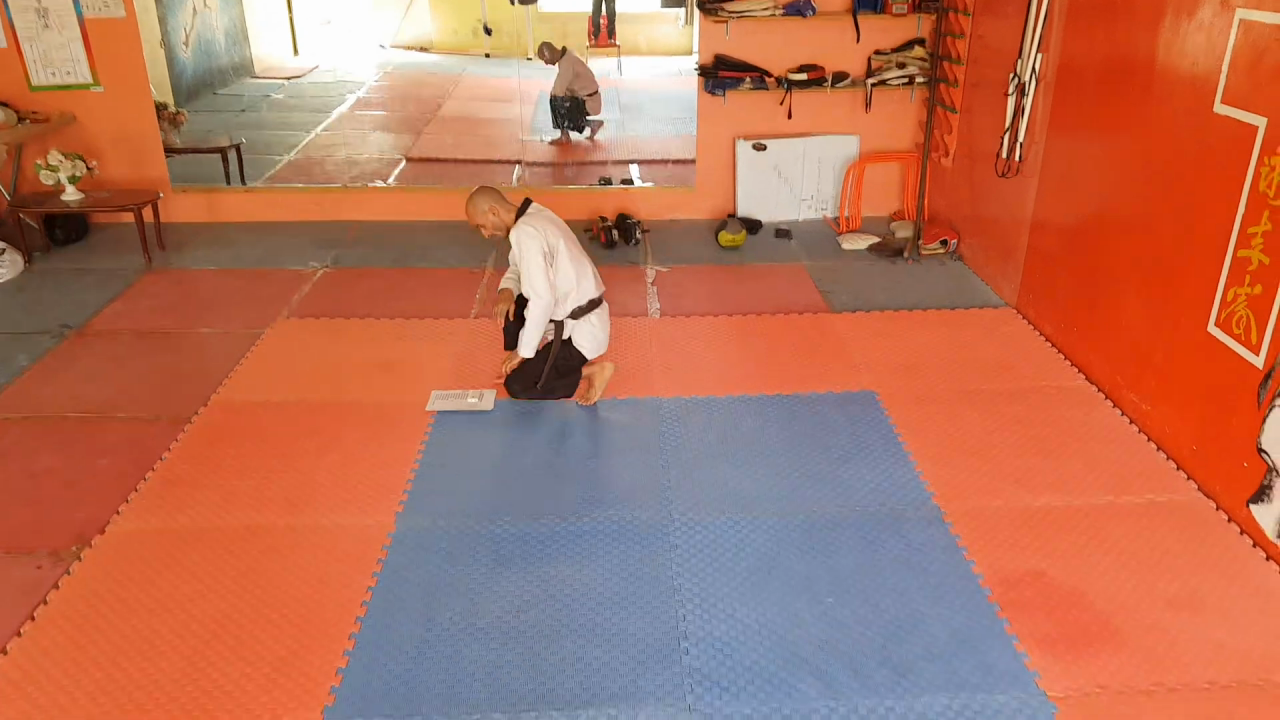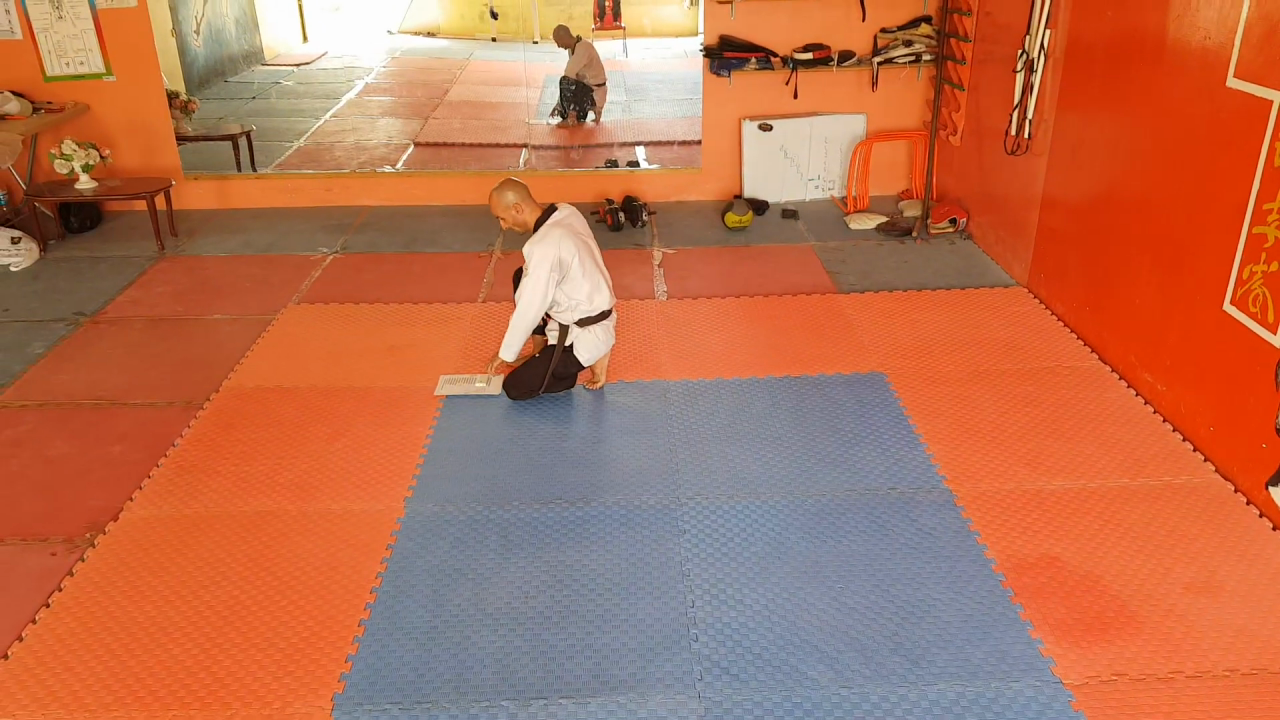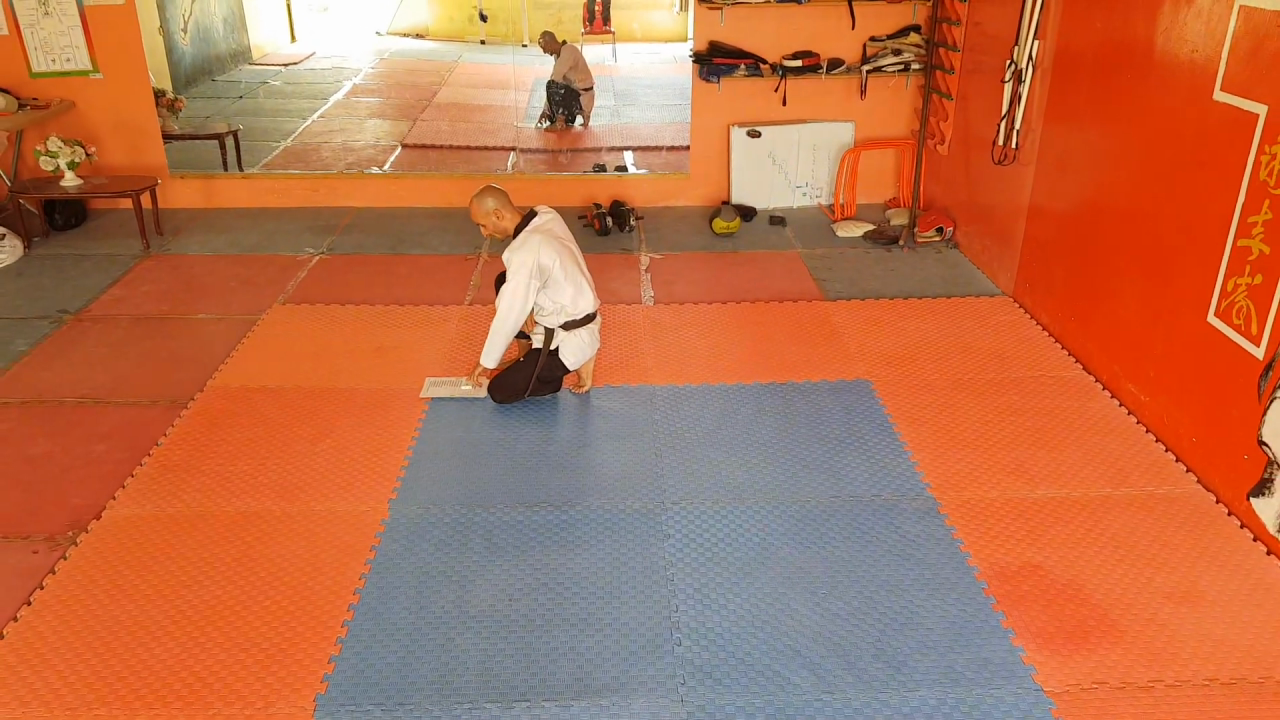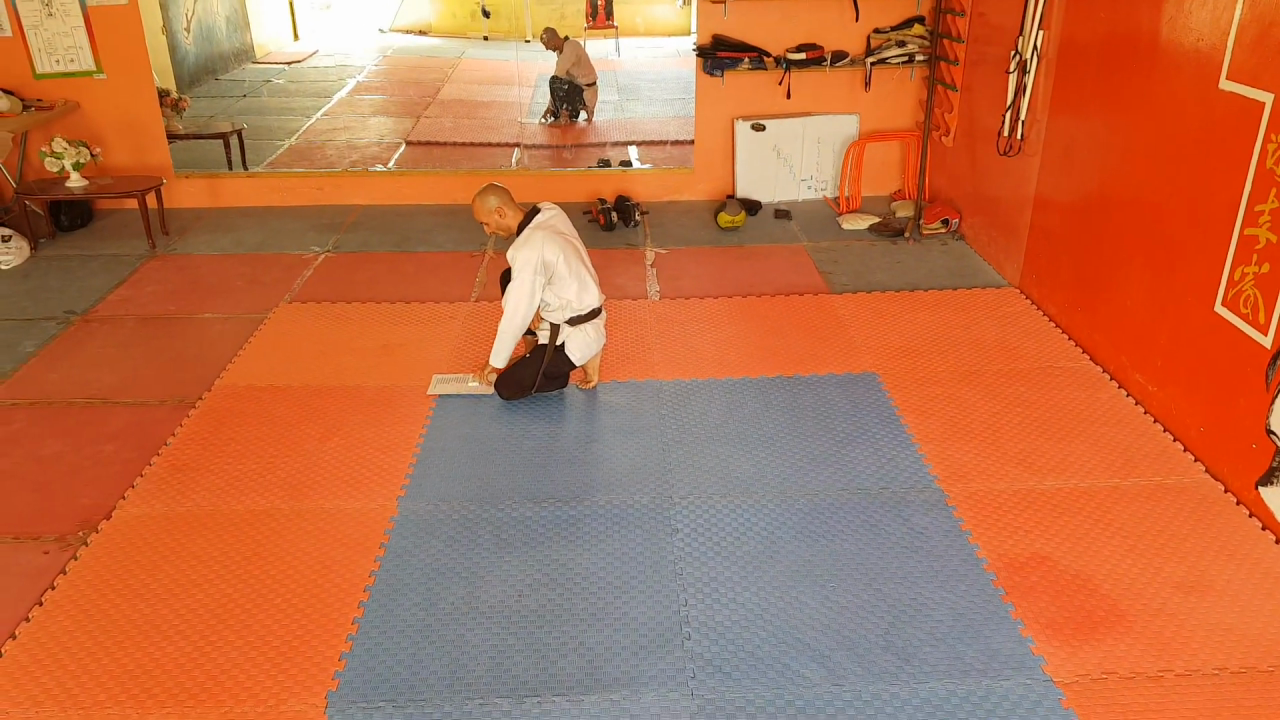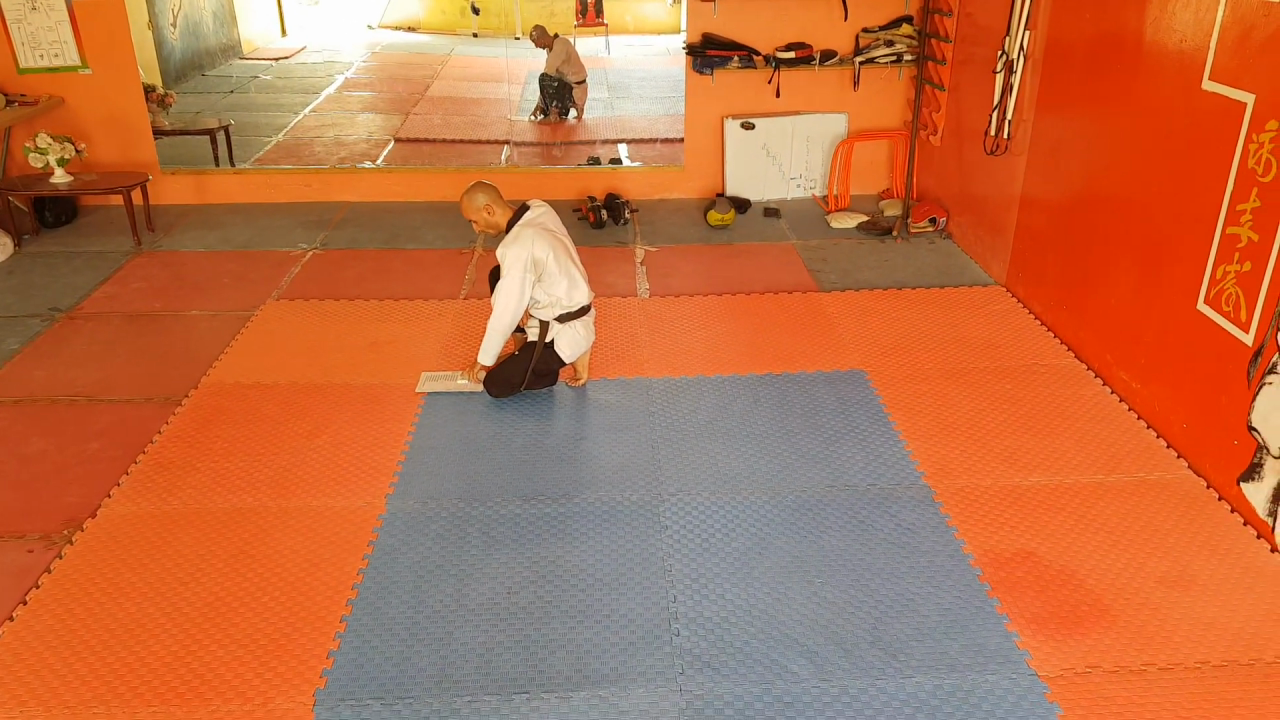
dt=0.7s
person 1, frame 1
left shoulder: (526, 233)
right shoulder: (537, 216)
left elbow: (541, 298)
right elbow: (519, 266)
left wrist: (524, 351)
right wrist: (506, 290)
left hip: (582, 330)
right hip: (579, 311)
left knee: (517, 384)
right knee: (509, 298)
left ankle: (591, 370)
person 1, frame 2
left shoulder: (545, 246)
right shoulder: (566, 212)
left elbow: (528, 311)
left wrist: (505, 354)
right wrist: (526, 291)
left hip: (585, 336)
right hip: (593, 312)
left knee: (515, 388)
right knee: (521, 278)
left ankle: (590, 357)
right ankle: (541, 352)
person 1, frame 3
left shoulder: (525, 252)
right shoulder: (546, 215)
left elbow: (508, 317)
left wrist: (486, 362)
right wrist: (524, 305)
left hip: (571, 339)
right hip: (576, 311)
left knee: (499, 391)
right knee: (505, 283)
left ankle: (576, 361)
right ankle: (527, 356)
person 1, frame 4
left shoulder: (529, 250)
right shoulder: (550, 211)
left elbow: (515, 316)
left wrist: (495, 362)
right wrist: (532, 304)
left hip: (576, 335)
right hip: (580, 308)
left knee: (506, 388)
right knee: (510, 280)
left ankle: (581, 356)
right ankle: (534, 352)
person 1, frame 5
left shoulder: (518, 247)
right shoulder: (539, 209)
left elbow: (505, 314)
left wrist: (483, 360)
right wrist: (521, 300)
left hip: (565, 332)
right hip: (569, 304)
left knee: (495, 385)
right knee: (499, 277)
left ankle: (571, 354)
right ankle: (523, 350)
